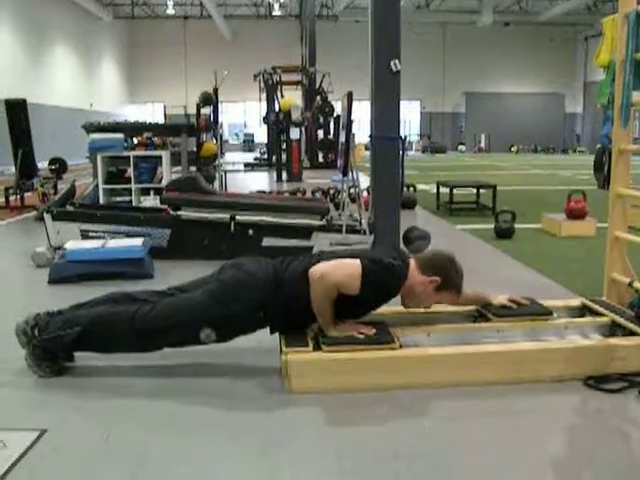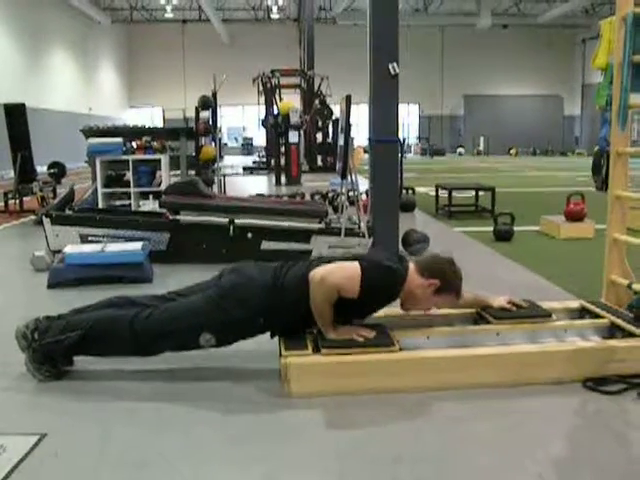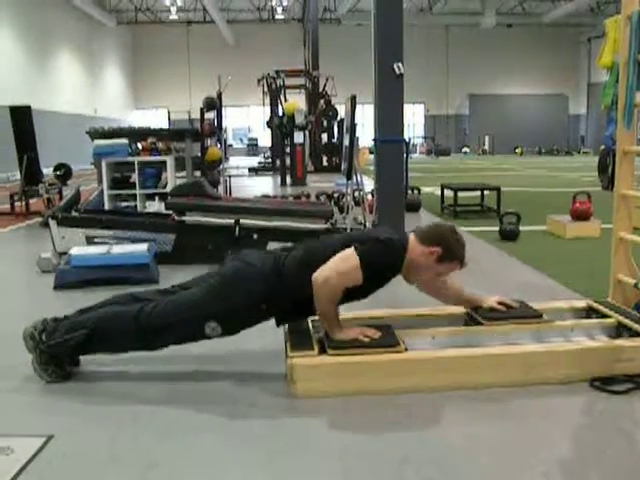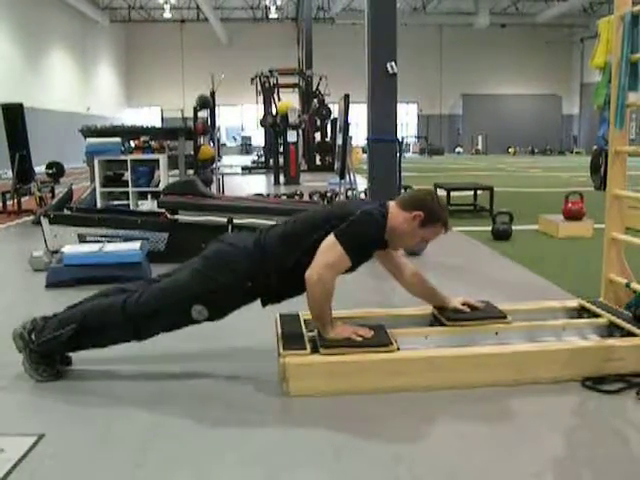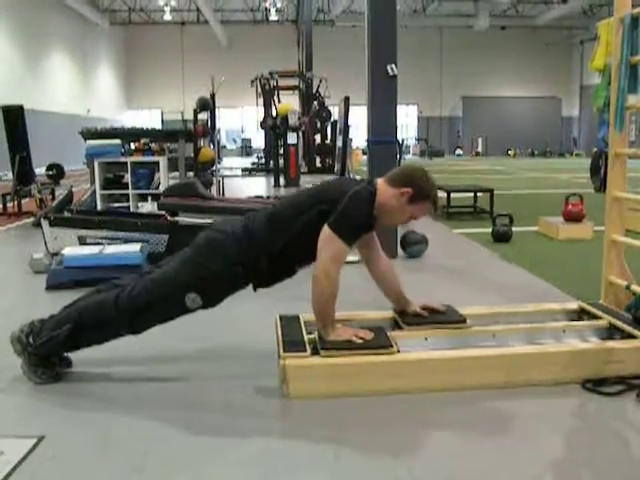
dt=0.4s
person 1, frame 1
left shoulder: (400, 264)
right shoulder: (388, 277)
left elbow: (444, 288)
right elbow: (322, 274)
left wrist: (488, 298)
right wrist: (330, 326)
left hip: (252, 278)
right hip: (250, 299)
left knee: (155, 307)
right knee: (147, 326)
left ankle: (52, 323)
right ankle: (47, 335)
person 1, frame 2
left shoulder: (399, 267)
right shoulder: (389, 278)
left elbow: (442, 295)
right elbow: (321, 278)
left wrist: (488, 301)
right wrist: (330, 329)
left hip: (253, 283)
right hip: (250, 304)
left knee: (153, 310)
right knee: (147, 330)
left ankle: (52, 328)
right ankle: (46, 340)
person 1, frame 3
left shoulder: (398, 247)
right shoulder: (387, 249)
left elbow: (433, 287)
right elbow: (324, 279)
left wrist: (478, 301)
right wrist: (334, 329)
left hip: (255, 272)
right hip: (253, 290)
left knee: (158, 305)
right knee: (153, 324)
left ankle: (59, 330)
right ankle: (52, 340)
person 1, frame 4
left shoulder: (377, 220)
right shoulder: (368, 222)
left elbow: (405, 271)
right elbow: (316, 276)
left wrist: (445, 302)
right wrist: (327, 328)
left hip: (241, 257)
right hip: (238, 271)
left knee: (143, 299)
right knee: (141, 313)
left ankle: (48, 331)
right ankle: (40, 339)
person 1, frame 5
left shoulder: (361, 201)
right shoulder: (358, 201)
left elbow: (377, 261)
right elbow: (326, 269)
left wrist: (406, 306)
right wrist: (328, 330)
left hip: (231, 245)
right hip: (229, 257)
left knee: (139, 293)
right knee: (135, 306)
left ankle: (44, 334)
right ankle: (37, 342)
